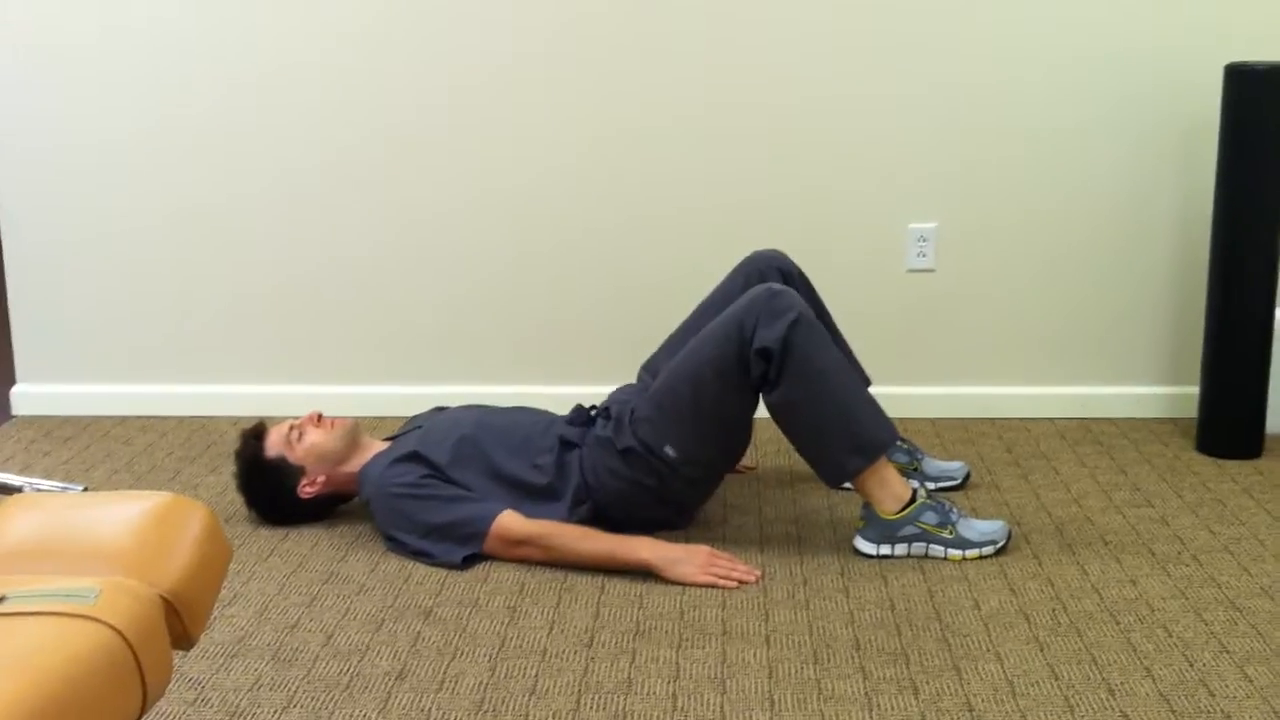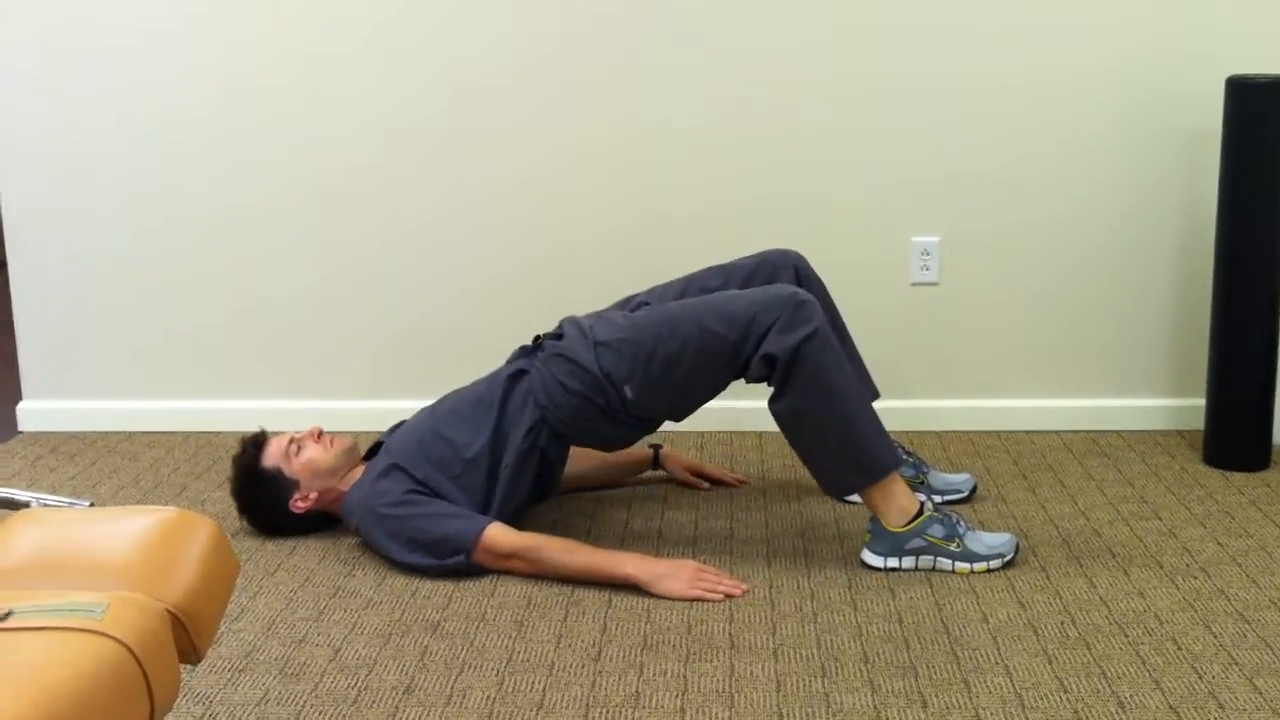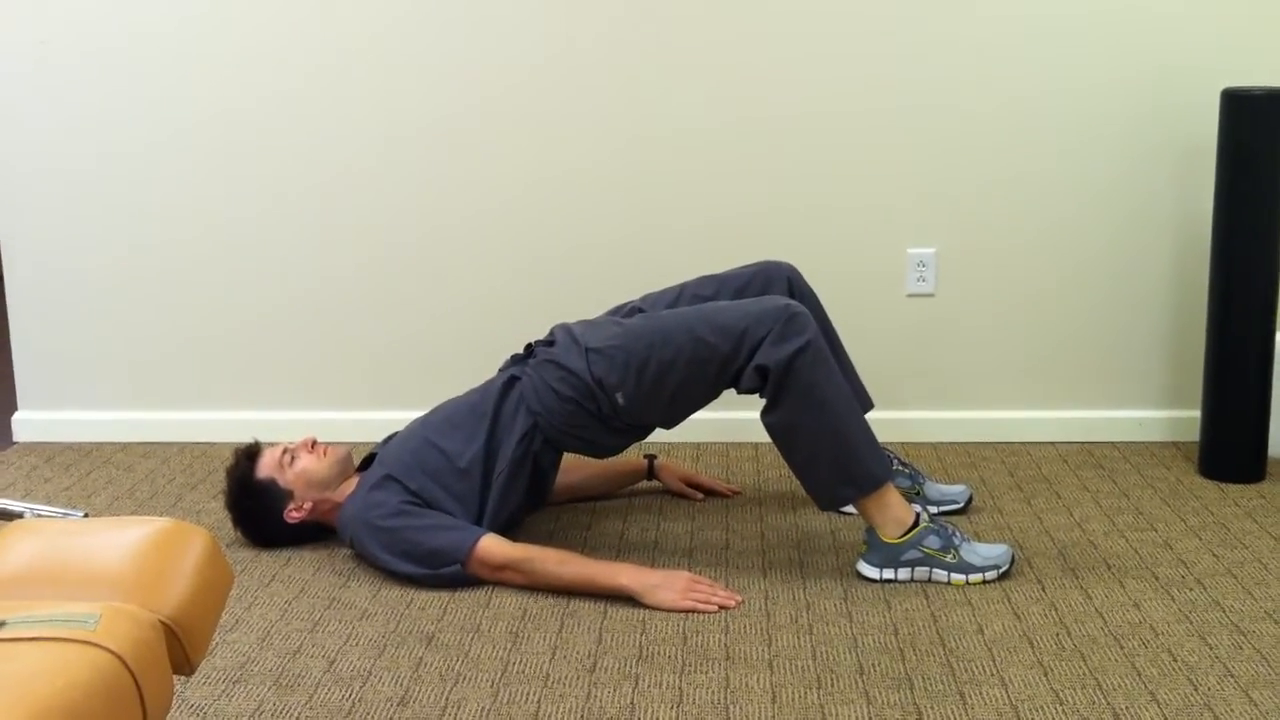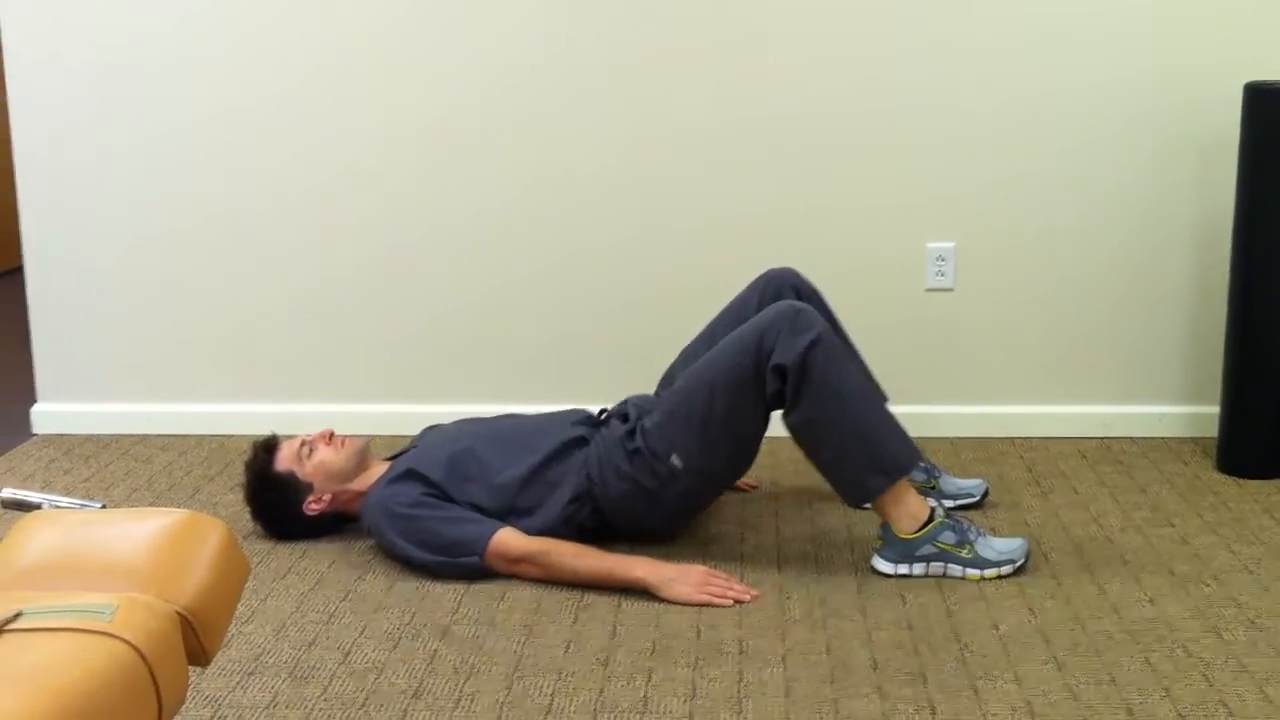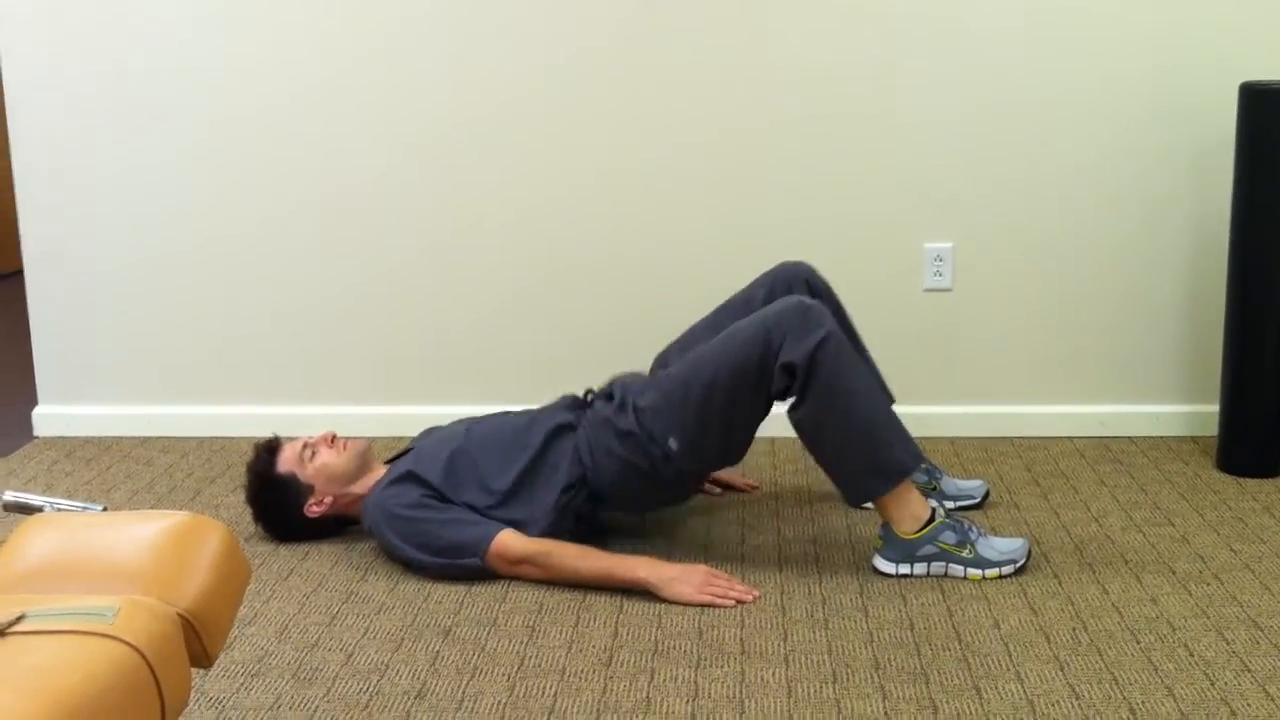
dt=1s
person 1, frame 1
left shoulder: (413, 438)
right shoulder: (393, 492)
right elbow: (520, 537)
left wrist: (697, 436)
right wrist: (656, 554)
left hip: (615, 425)
right hip: (627, 473)
left knee: (769, 271)
right knee: (772, 314)
left ankle: (875, 450)
right ankle: (894, 509)
person 1, frame 2
left shoulder: (392, 457)
right shoulder: (379, 508)
right elbow: (506, 549)
left wrist: (654, 459)
right wrist: (644, 570)
left knee: (781, 274)
right knee: (784, 320)
left ankle: (873, 456)
right ankle: (900, 522)
person 1, frame 3
left shoulder: (386, 469)
right shoulder: (373, 520)
right elbow: (501, 561)
left wrist: (648, 468)
right wrist: (638, 581)
left knee: (774, 285)
right knee: (778, 331)
left ankle: (868, 465)
right ankle: (896, 533)
person 1, frame 4
left shoulder: (420, 455)
right shoulder: (394, 512)
right elbow: (519, 554)
left wrist: (702, 454)
right wrist: (653, 575)
left hip: (627, 430)
right hip: (633, 480)
left knee: (780, 290)
right knee: (789, 331)
left ankle: (898, 469)
right ankle: (913, 530)
person 1, frame 5
left shoulder: (419, 459)
right shoulder: (394, 512)
right elbow: (518, 555)
left wrist: (683, 461)
right wrist: (656, 574)
left hip: (625, 414)
right hip: (625, 449)
left knee: (796, 285)
right knee: (800, 327)
left ankle: (898, 469)
right ankle: (913, 530)
